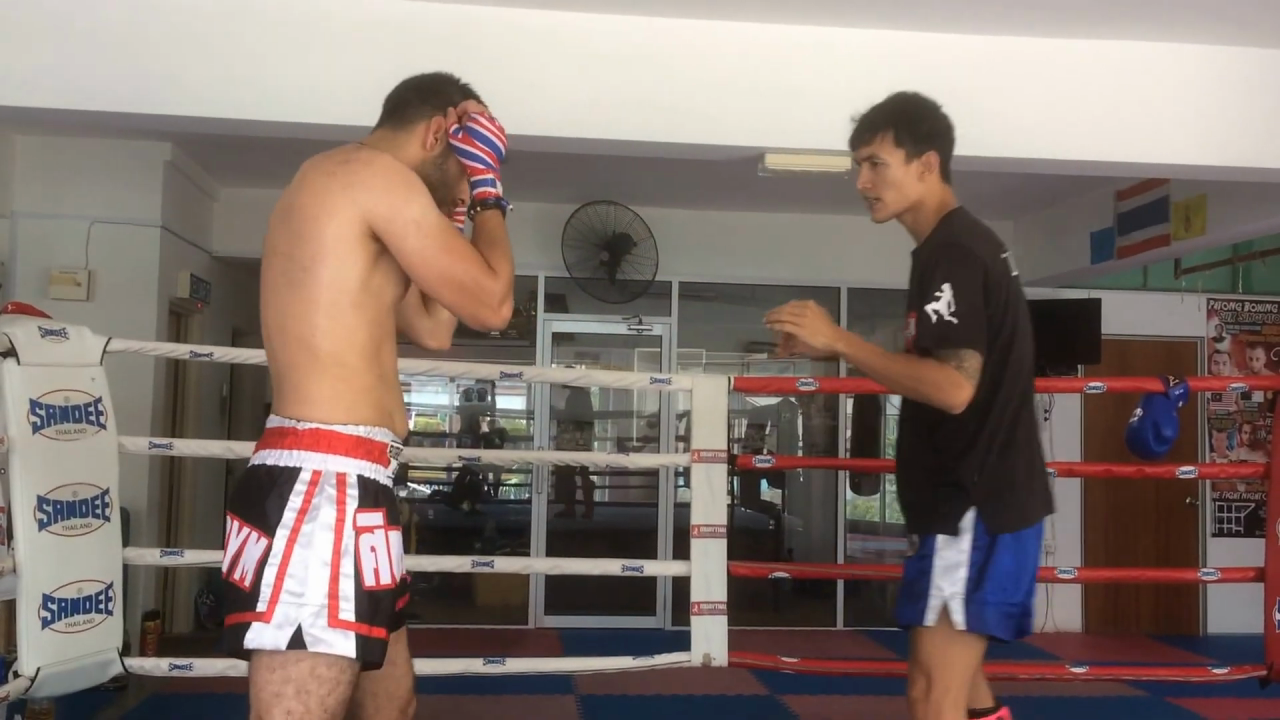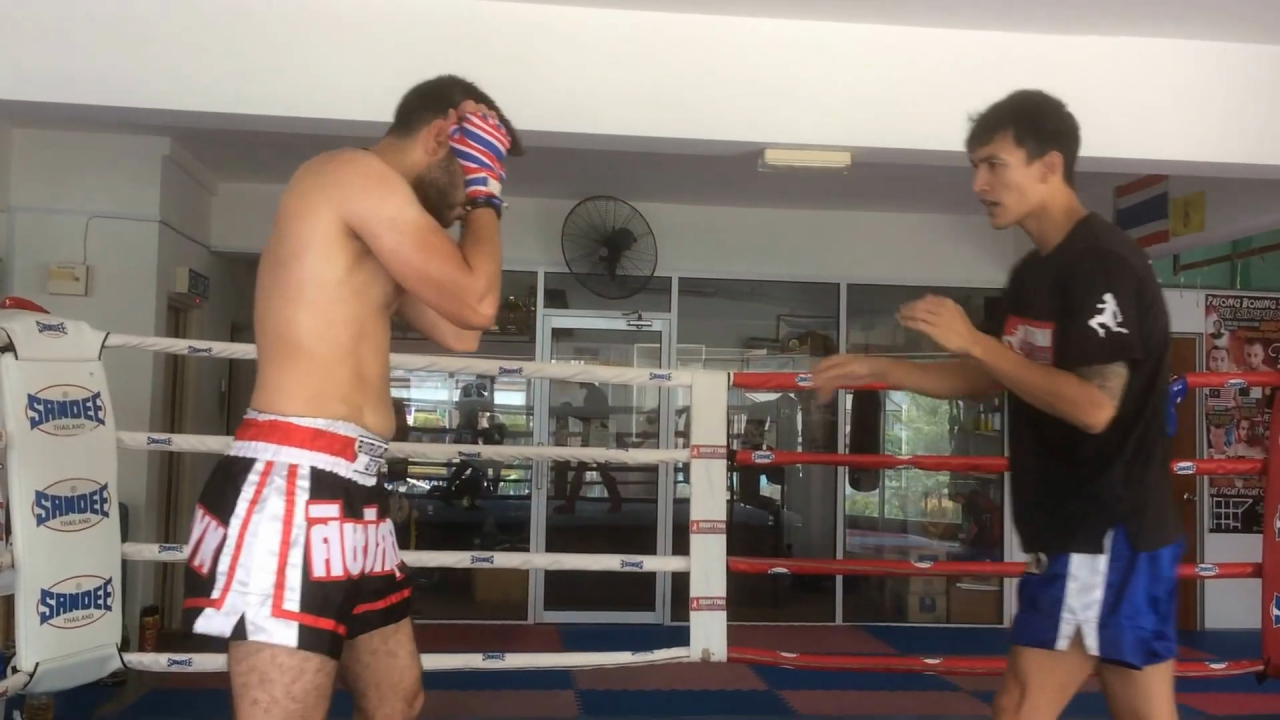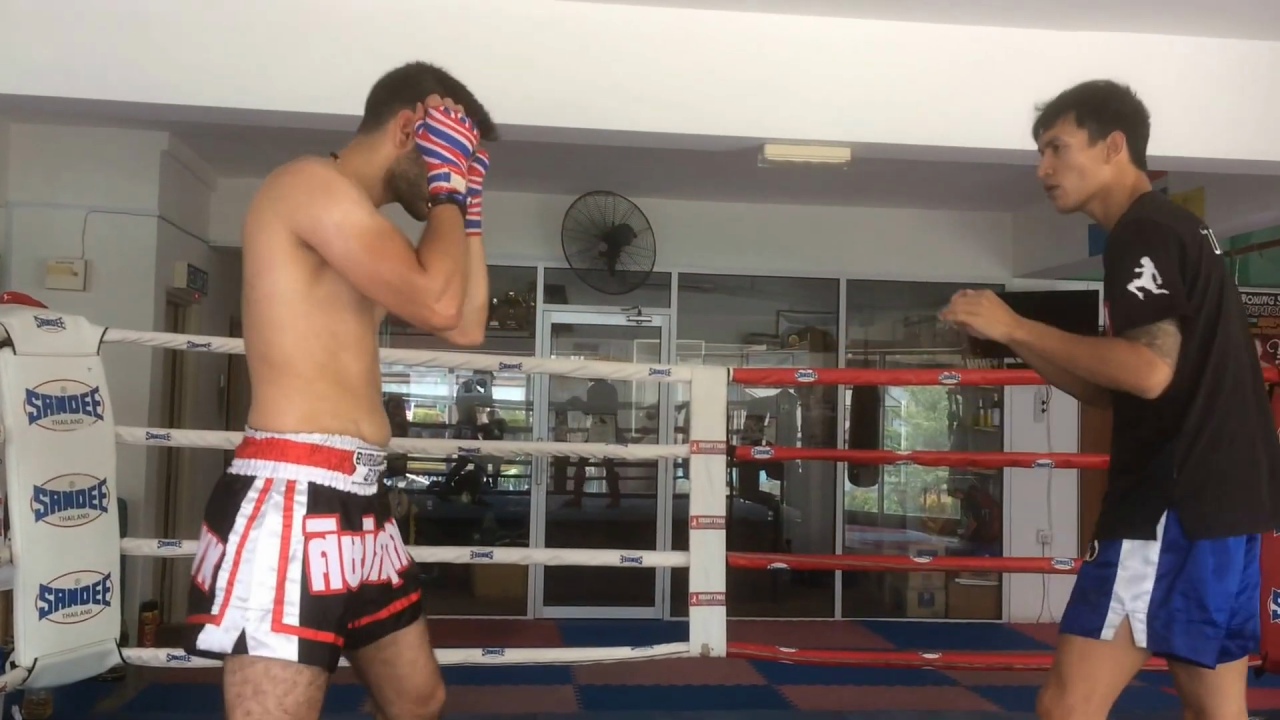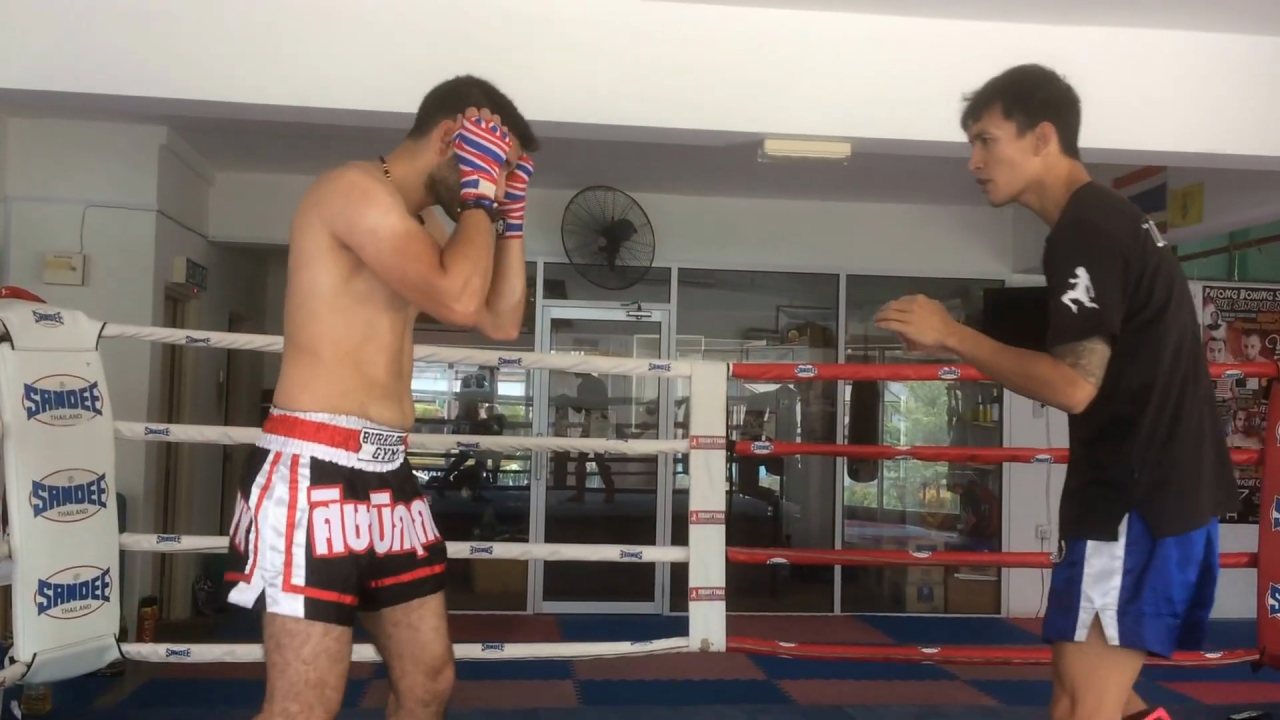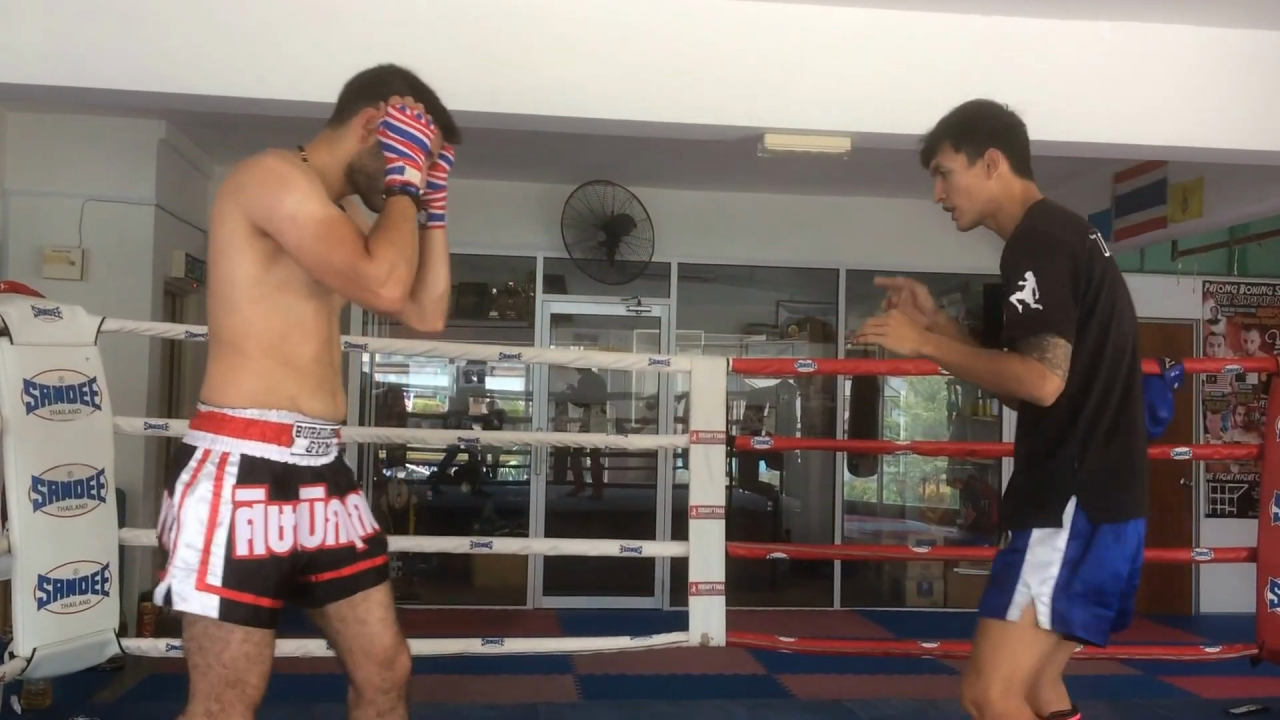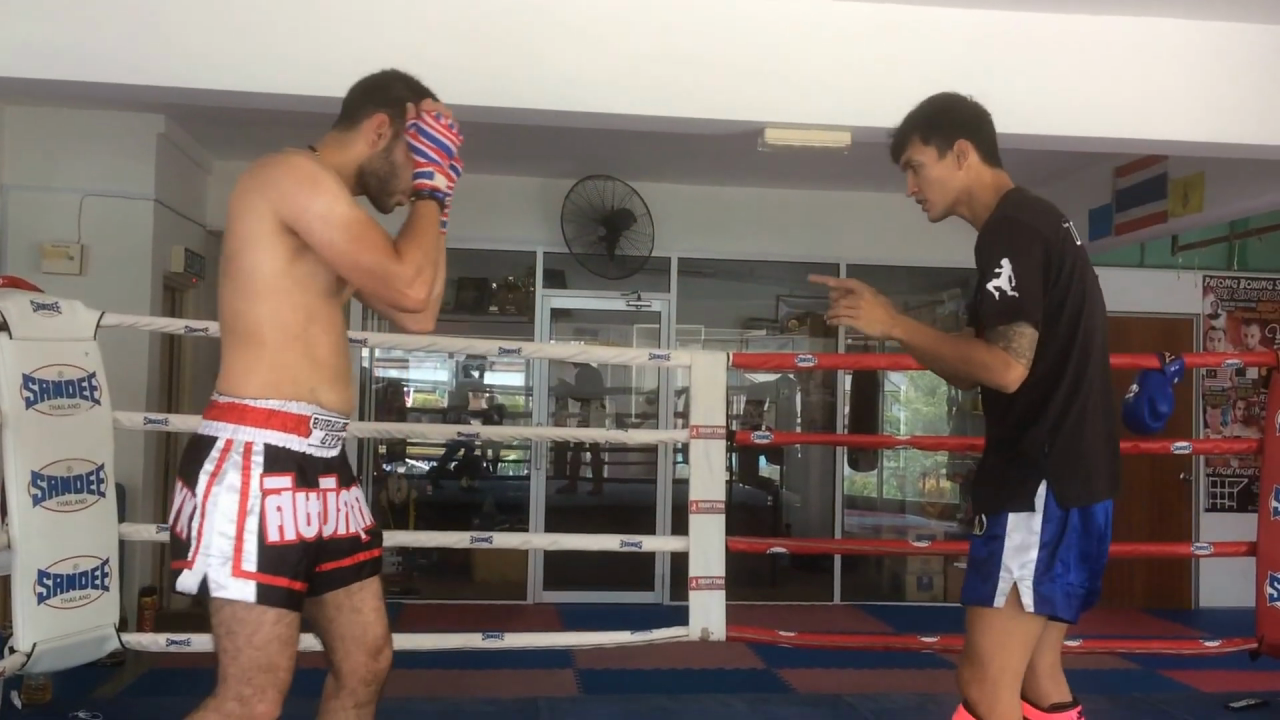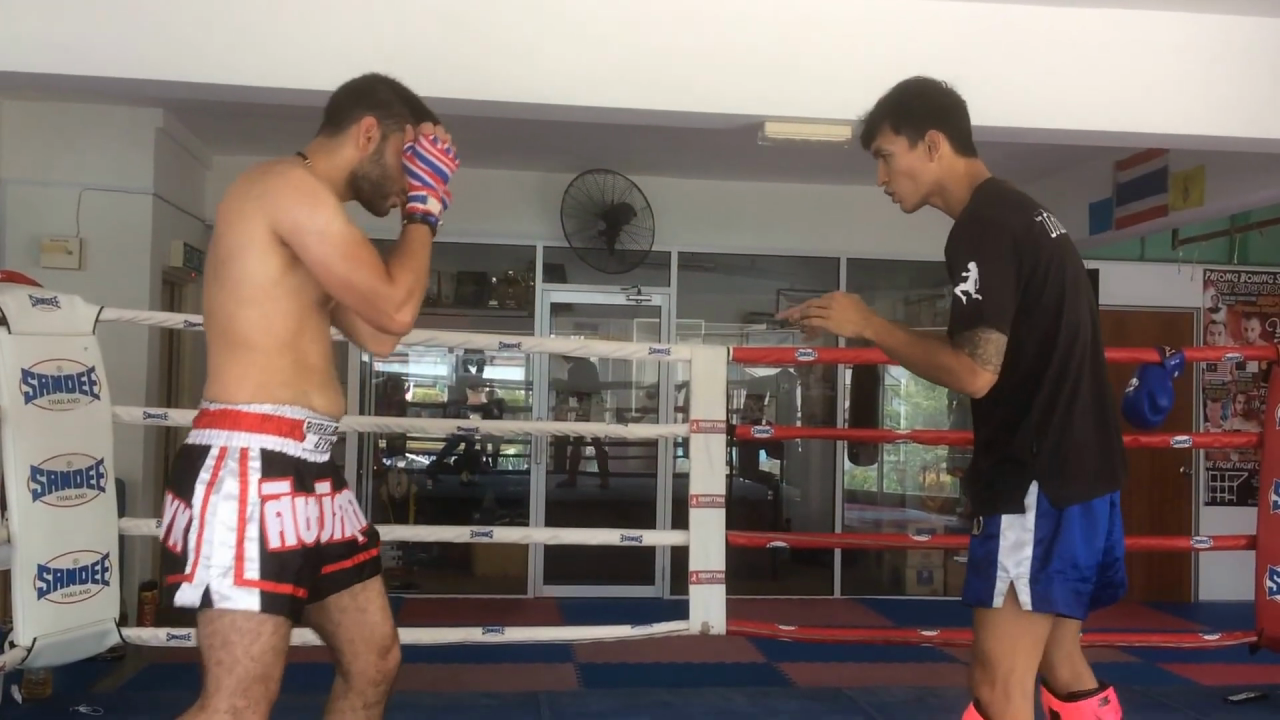
dt=0.4s
person 1, frame 1
left shoulder: (334, 192)
right shoulder: (374, 172)
left elbow: (432, 327)
right elbow: (490, 303)
left wrist: (449, 219)
right wrist: (487, 187)
left hip: (332, 484)
right hip: (325, 484)
person 1, frame 2
left shoulder: (364, 213)
right shoulder: (359, 172)
left elbow: (458, 333)
right elbow: (475, 302)
left wrist: (471, 206)
right wrist: (486, 190)
left hip: (344, 489)
right hip: (293, 482)
person 1, frame 3
left shoulder: (356, 222)
right shoulder: (314, 184)
left elbow: (465, 326)
right elbow: (437, 302)
left wrist: (465, 209)
right wrist: (447, 184)
left hip: (355, 499)
right hip: (291, 498)
person 1, frame 4
left shoulder: (410, 226)
right shoulder: (357, 188)
left elbow: (501, 321)
right elbow: (458, 300)
left wrist: (507, 211)
right wrist: (479, 191)
left hip: (384, 473)
right hip: (313, 471)
person 1, frame 5
left shoulder: (334, 216)
right shoulder: (274, 174)
left elbow: (426, 313)
right elbow: (383, 285)
left wrist: (430, 202)
right wrist: (404, 179)
left hip: (320, 470)
right hip: (244, 469)
person 1, frame 6
left shoulder: (331, 214)
right shoulder: (295, 174)
left elbow: (420, 315)
right elbow: (408, 286)
left wrist: (434, 200)
right wrist: (430, 181)
left hip: (321, 463)
right hip: (257, 460)
left knee: (366, 660)
person 1, frame 7
left shoulder: (302, 215)
right shoulder: (289, 185)
left elbow: (378, 338)
right elbow: (394, 309)
left wrist: (420, 209)
right wrist: (426, 206)
left hip: (303, 471)
right hip: (247, 467)
left knee: (374, 661)
person 2, frame 1
left shoulder: (953, 253)
right shoulder: (952, 248)
left elbow: (953, 387)
left wrist: (839, 339)
right wrist: (833, 346)
left hip: (971, 507)
right hip: (979, 501)
person 2, frame 2
left shoulder: (1104, 263)
right shoulder: (1035, 271)
left elbow: (1095, 405)
right elbow: (979, 378)
left wrist: (975, 342)
right wrist: (876, 370)
left hip: (1104, 528)
right hip: (1089, 525)
person 2, frame 3
left shoulder: (1143, 233)
right shoulder: (1168, 233)
left elbow: (1147, 371)
right elbow: (1112, 388)
left wrist: (1015, 326)
right wrist: (1013, 338)
left hip: (1170, 507)
right hip: (1215, 505)
person 2, frame 4
left shoulder: (1084, 233)
right shoulder: (1110, 224)
left elbow: (1074, 385)
right elbow: (1074, 371)
left wrist: (951, 335)
right wrist: (956, 338)
left hip: (1132, 502)
right hip: (1164, 494)
person 2, frame 5
left shoulder: (1037, 244)
right shoulder: (1069, 239)
left elbow: (1040, 381)
left wrist: (926, 343)
right wrist: (934, 323)
left hip: (1075, 499)
right hip: (1103, 496)
person 2, frame 6
left shoulder: (1011, 231)
right shoulder: (1033, 227)
left elbow: (1005, 368)
right elbow: (973, 364)
left wrist: (897, 322)
right wrist: (878, 317)
left hip: (1042, 485)
right hip: (1068, 482)
person 2, frame 7
left shoulder: (981, 228)
right shoulder: (1023, 215)
left elbow: (975, 371)
left wrist: (869, 325)
right wrist: (862, 326)
left hip: (1036, 483)
right hip: (1081, 475)
right knee: (1059, 663)
